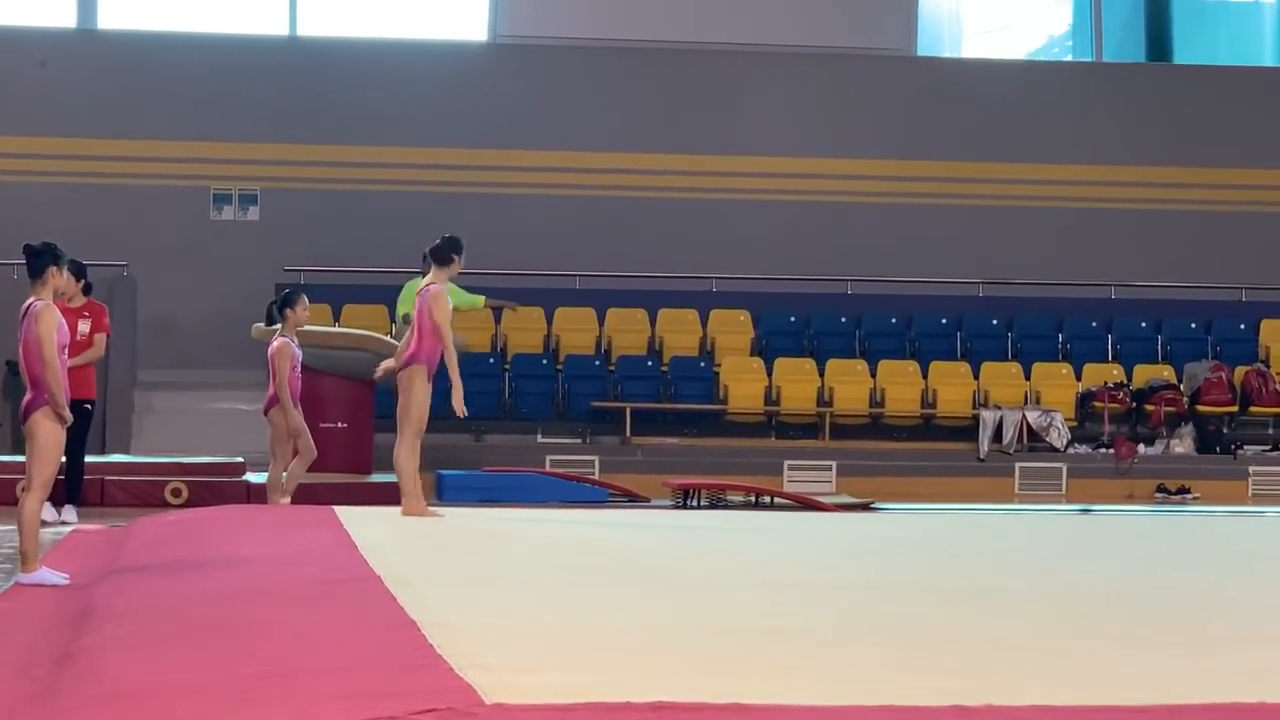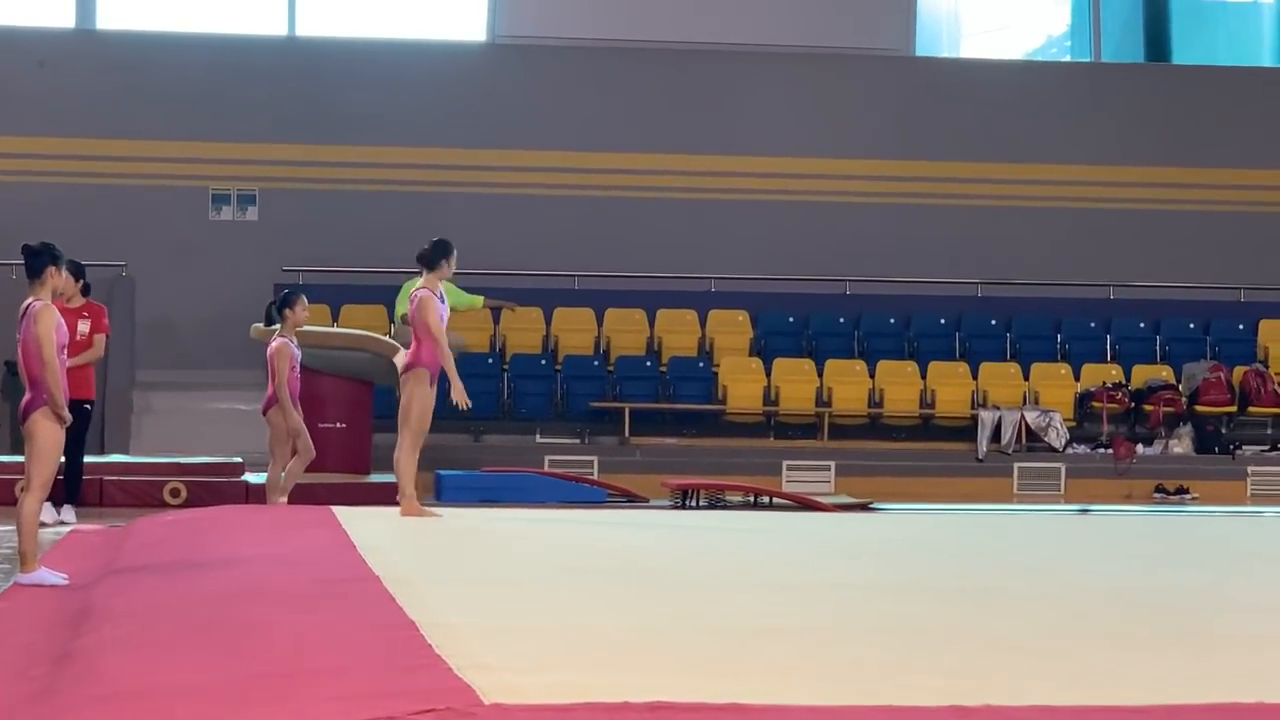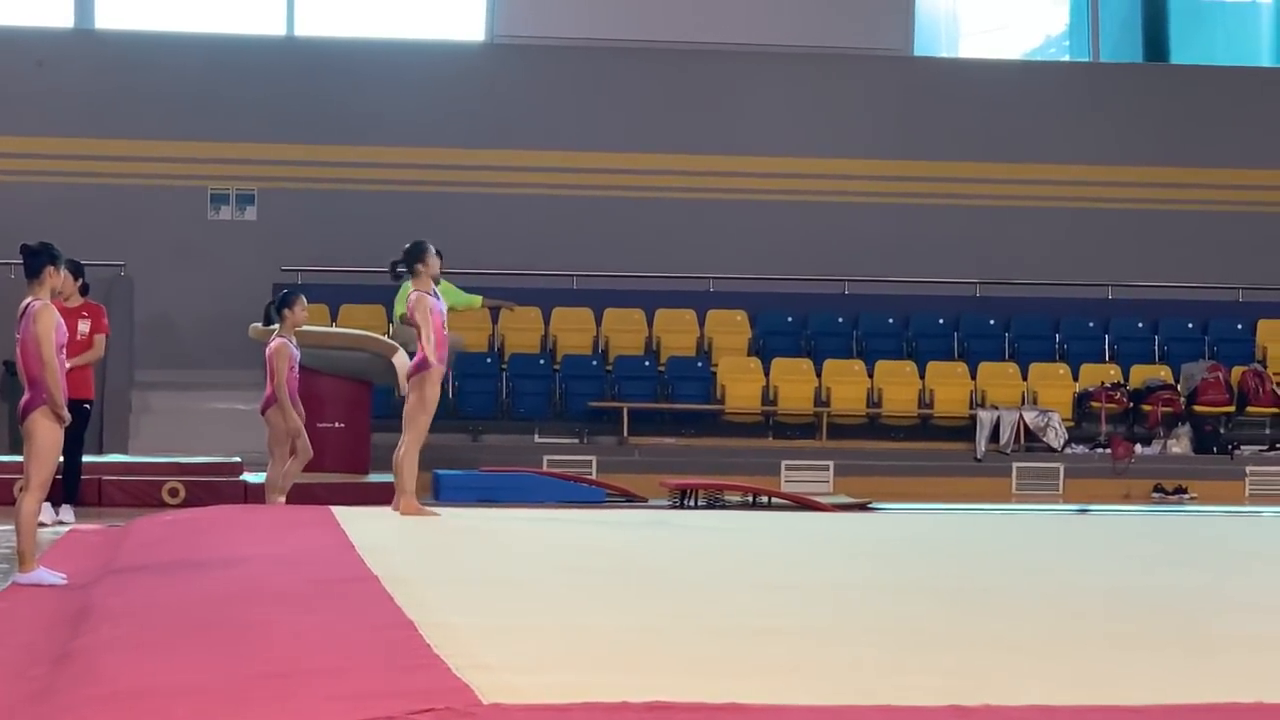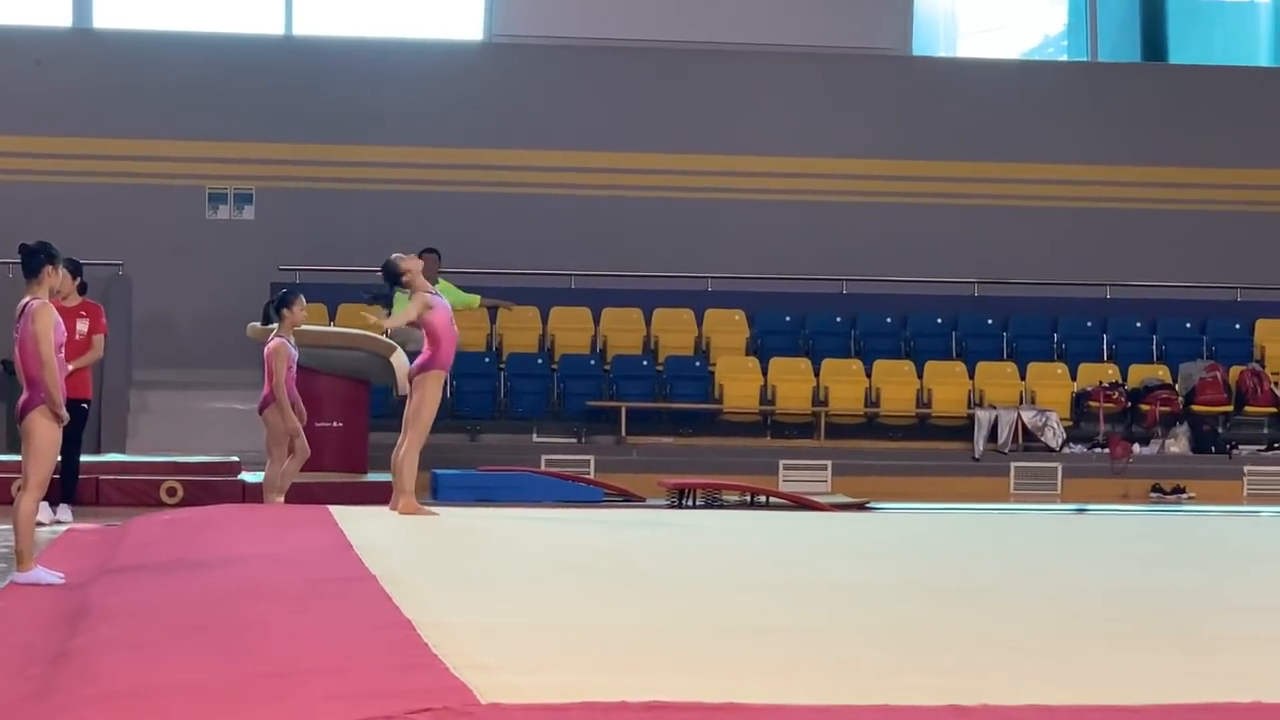
dt=0.1s
person 1, frame 1
left shoulder: (29, 308)
right shoulder: (46, 310)
left elbow: (26, 360)
right elbow: (50, 363)
right wrist: (62, 408)
left hip: (35, 405)
right hip: (46, 408)
left knee: (34, 490)
right knee: (37, 490)
left ankle: (31, 564)
right ankle: (29, 567)
person 1, frame 2
left shoulder: (27, 308)
right shoulder: (45, 310)
left elbow: (25, 360)
right elbow: (49, 363)
right wrist: (61, 409)
left hip: (34, 405)
right hip: (45, 408)
left knee: (33, 490)
right knee: (36, 490)
left ankle: (30, 564)
right ankle: (28, 568)
person 1, frame 3
left shoulder: (26, 308)
right shoulder: (44, 309)
left elbow: (24, 359)
right elbow: (49, 363)
right wrist: (61, 408)
left hip: (33, 404)
right hip: (44, 407)
left knee: (32, 490)
right knee: (35, 490)
left ankle: (29, 564)
right ankle: (26, 567)
person 1, frame 4
left shoulder: (23, 307)
right shoulder: (43, 308)
left elbow: (21, 358)
right elbow: (47, 362)
right wrist: (59, 408)
left hip: (31, 404)
right hip: (42, 407)
left knee: (30, 489)
right knee: (33, 489)
left ankle: (27, 563)
right ankle: (24, 567)
person 2, frame 1
left shoulder: (425, 287)
right shoulder: (438, 293)
right elbow: (447, 343)
left wrist: (395, 359)
right wrist: (457, 386)
left hip: (410, 364)
right hip: (418, 368)
left knee: (412, 435)
right knee: (407, 437)
left ankle: (414, 499)
right ankle: (411, 502)
person 2, frame 2
left shoulder: (429, 291)
right shoulder: (426, 297)
right elbow: (440, 343)
right wrist: (456, 382)
left hip: (423, 369)
right hip: (419, 371)
left knee: (414, 439)
right knee: (408, 439)
left ankle: (408, 497)
right ankle: (409, 502)
person 2, frame 3
left shoulder: (430, 291)
right shoulder: (419, 299)
right elbow: (426, 334)
right wrist: (433, 361)
left hip: (429, 370)
right hip: (427, 371)
left knee: (410, 439)
right knee: (413, 439)
left ankle: (402, 498)
right ankle: (408, 501)
person 2, frame 4
left shoulder: (424, 293)
right shoulder: (420, 299)
right elbow: (402, 316)
right wrist: (387, 323)
left hip: (428, 370)
right hip: (431, 371)
left knee: (409, 438)
right knee: (415, 439)
left ankle: (399, 497)
right ankle: (407, 500)
person 3, frame 1
left shoulder: (97, 310)
left elbow: (99, 350)
left wrist: (66, 363)
left hip: (82, 393)
left knee: (75, 451)
left ankle: (70, 506)
right ankle: (46, 503)
person 3, frame 2
left shoulder: (96, 311)
left elbow: (98, 350)
left wrist: (66, 363)
left hip: (81, 393)
left knee: (74, 451)
left ankle: (69, 506)
right ankle: (47, 504)
person 3, frame 3
left shoulder: (95, 311)
left elbow: (99, 351)
left wrist: (67, 364)
left hip: (80, 393)
left knee: (73, 451)
left ankle: (67, 506)
right ankle: (46, 504)
person 3, frame 4
left shoulder: (93, 310)
left elbow: (98, 351)
left wrist: (68, 367)
left hip: (78, 393)
left knee: (71, 451)
left ankle: (65, 505)
right ankle: (45, 504)
person 4, frame 1
left shoulder: (291, 340)
right shoulder: (283, 344)
right elbow: (281, 383)
left wrist: (296, 410)
right wrist: (291, 416)
left hip: (288, 405)
right hip: (280, 407)
left knee: (308, 453)
right knee: (280, 461)
left ankle: (284, 498)
right ankle: (274, 507)
person 4, frame 2
left shoulder: (290, 340)
right shoulder: (282, 344)
right elbow: (280, 384)
left wrist: (295, 411)
right wrist: (291, 416)
left hip: (286, 405)
right hip: (279, 406)
left knee: (306, 453)
right knee: (279, 461)
left ankle: (281, 497)
right ankle: (273, 507)
person 4, frame 3
left shoulder: (289, 340)
right shoulder: (281, 344)
right elbow: (279, 384)
left wrist: (298, 408)
right wrist: (290, 416)
left hip: (285, 405)
right hip: (278, 406)
left knee: (304, 453)
right knee: (279, 460)
left ankle: (280, 497)
right ankle: (272, 507)
person 4, frame 4
left shoulder: (288, 339)
right shoulder: (280, 344)
right elbow: (277, 384)
left wrist: (298, 405)
right wrist: (289, 416)
left hip: (282, 404)
right hip: (275, 406)
left knee: (302, 452)
right knee: (277, 460)
left ankle: (278, 496)
right ankle: (271, 506)
